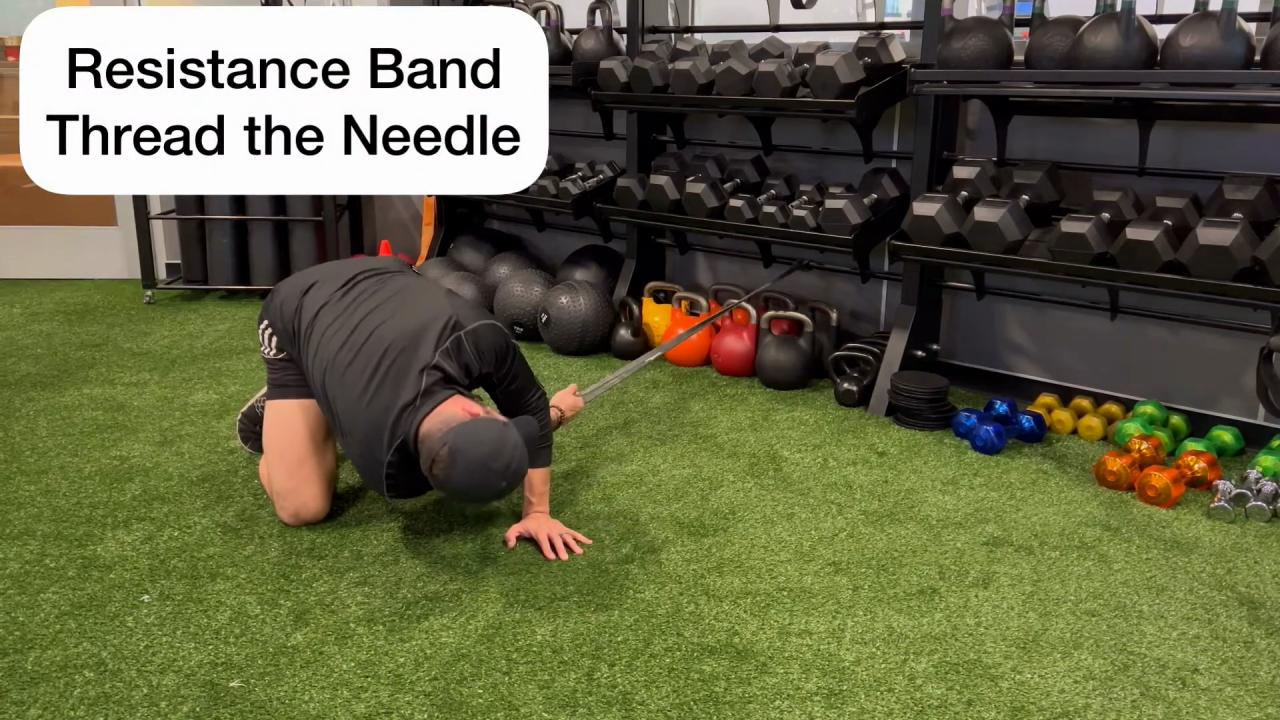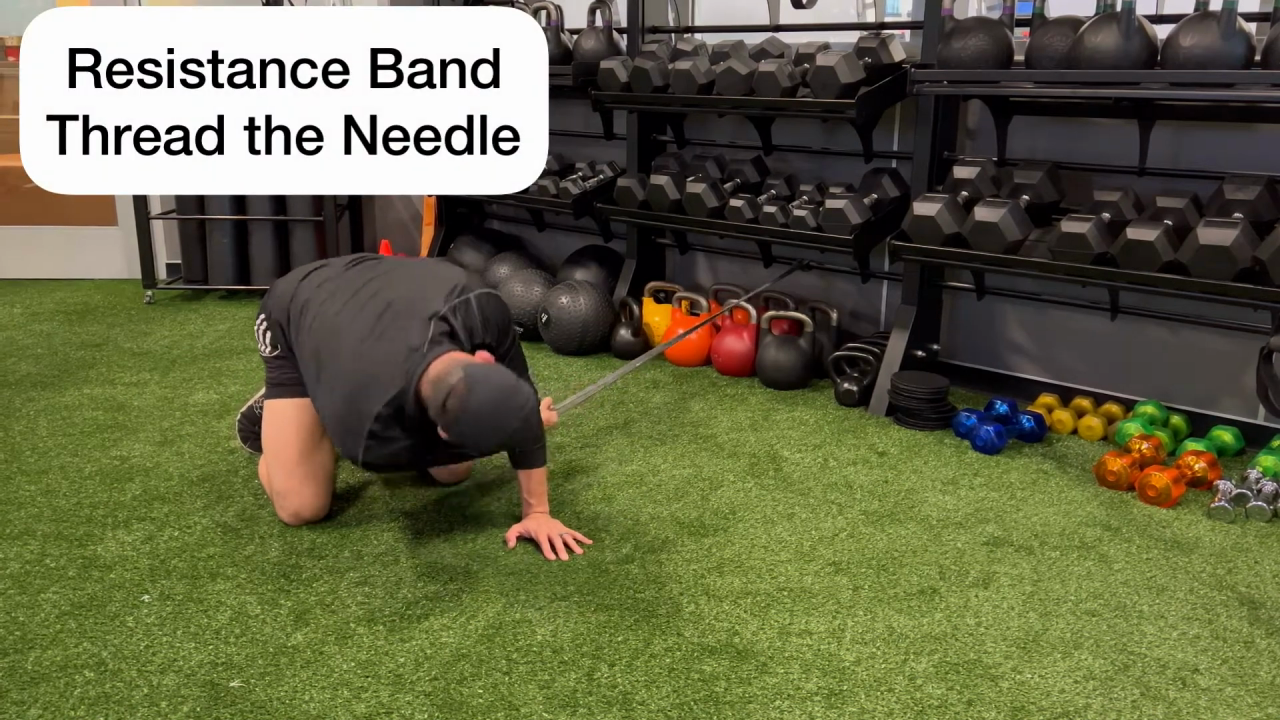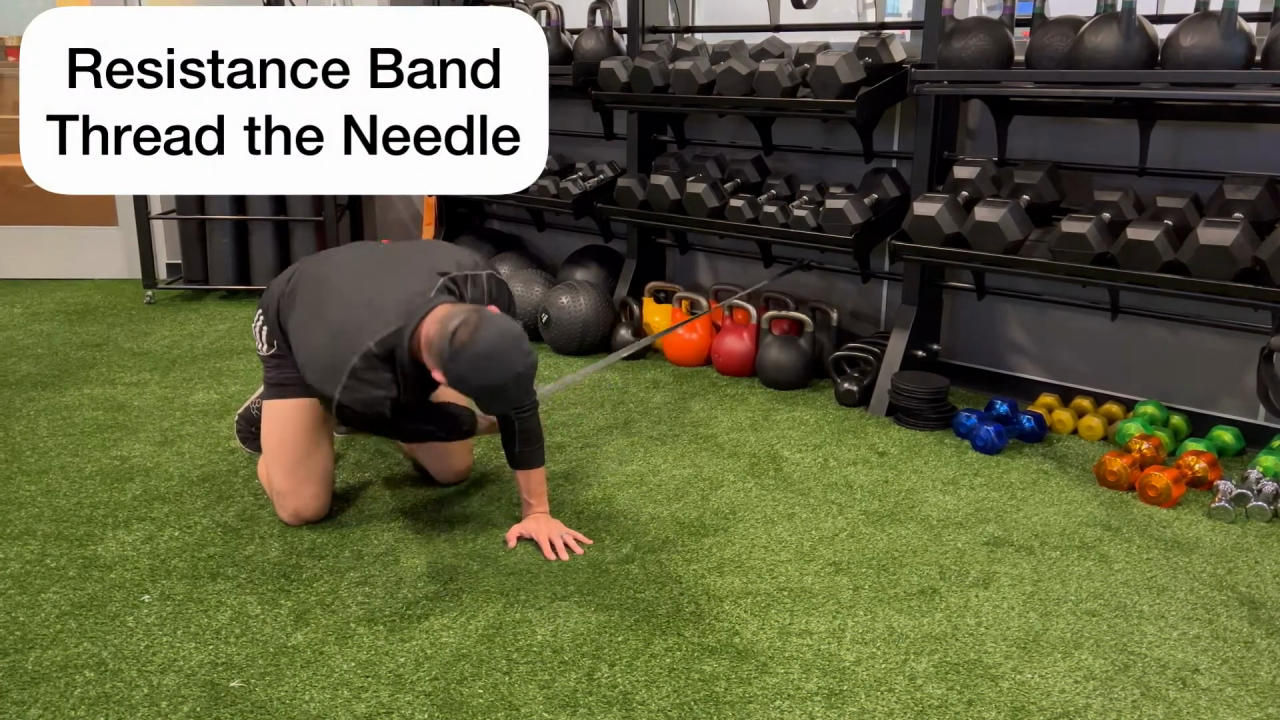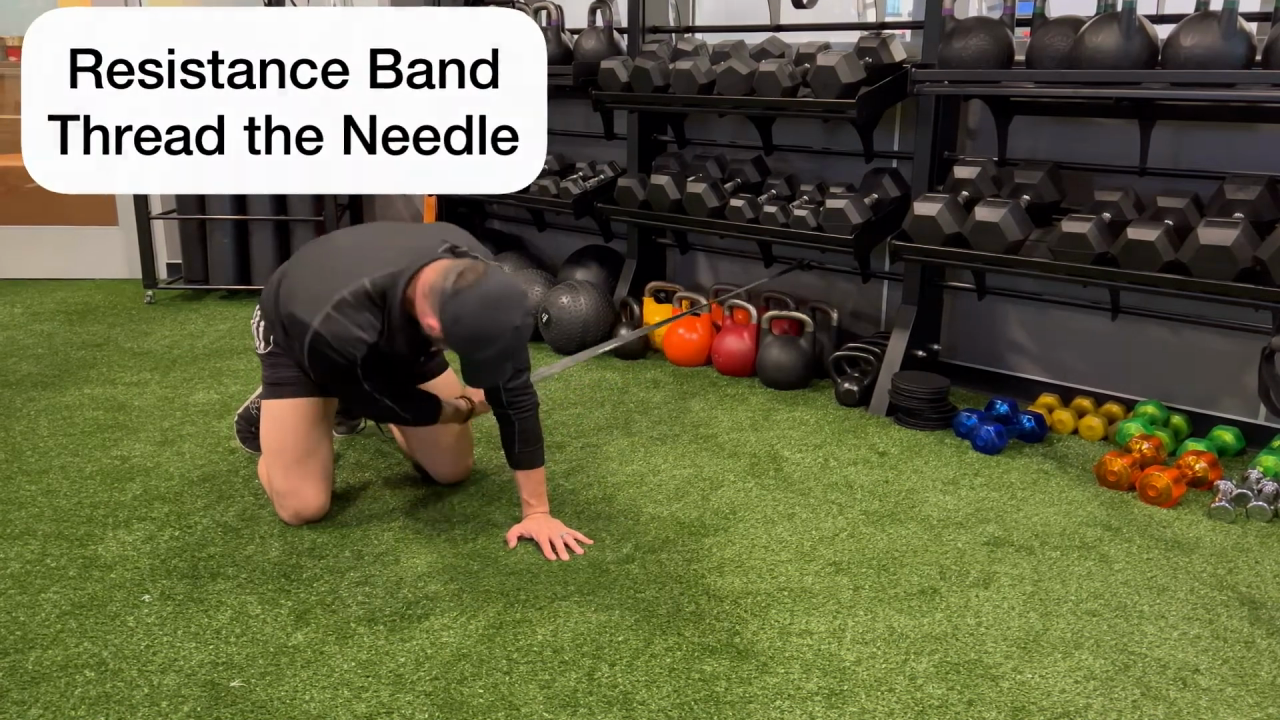
dt=0.2s
person 1, frame 1
left shoulder: (476, 336)
left elbow: (529, 407)
left wrist: (537, 512)
right wrist: (558, 415)
right knee: (302, 509)
right ankle: (272, 412)
person 1, frame 2
left shoulder: (478, 307)
left elbow: (518, 404)
left wrist: (537, 511)
right wrist: (534, 421)
left knee: (455, 471)
right knee: (301, 508)
right ankle: (271, 410)
person 1, frame 3
left shoulder: (484, 288)
right shoulder: (356, 384)
left elbow: (520, 401)
right elbow: (430, 423)
left wrist: (537, 511)
right wrist: (489, 423)
left knee: (454, 471)
right knee: (302, 508)
right ankle: (269, 410)
person 1, frame 4
left shoulder: (483, 280)
right shoulder: (337, 324)
left elbow: (515, 393)
right elbow: (394, 405)
left wrist: (537, 511)
right wrist: (468, 407)
right hip: (297, 333)
left knee: (453, 470)
right knee: (302, 507)
left ankle: (350, 405)
right ankle: (269, 410)
